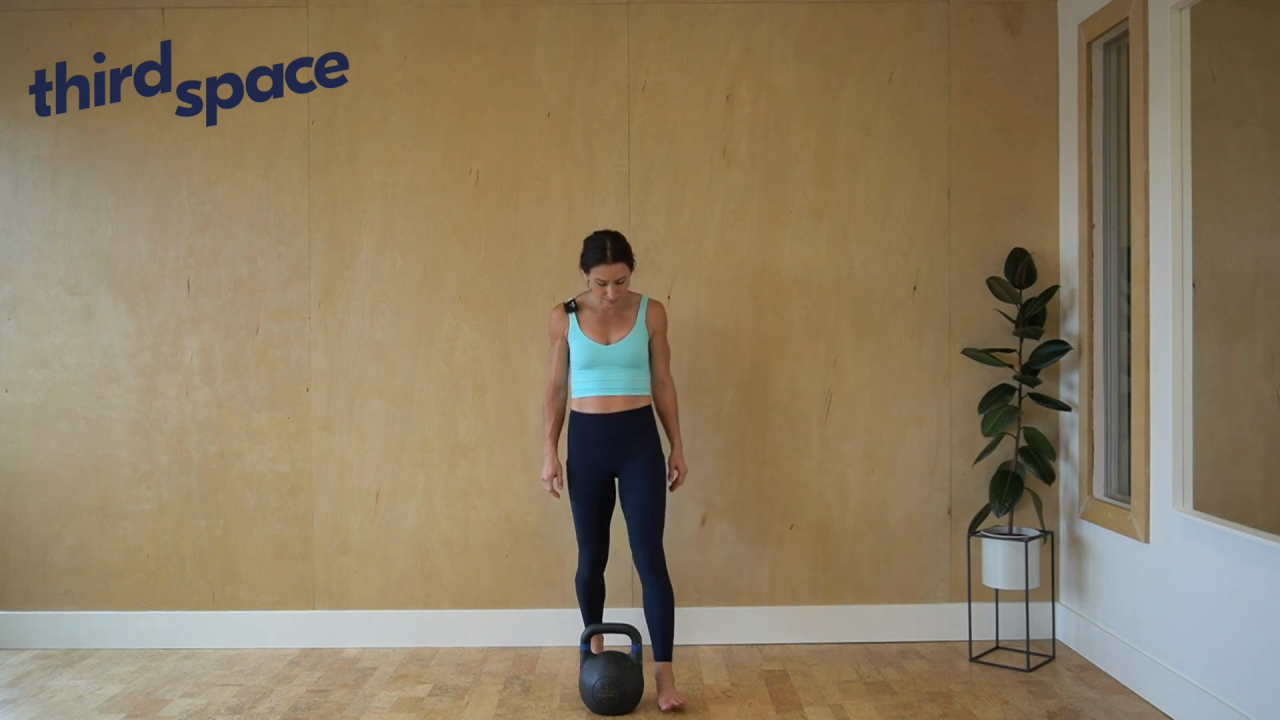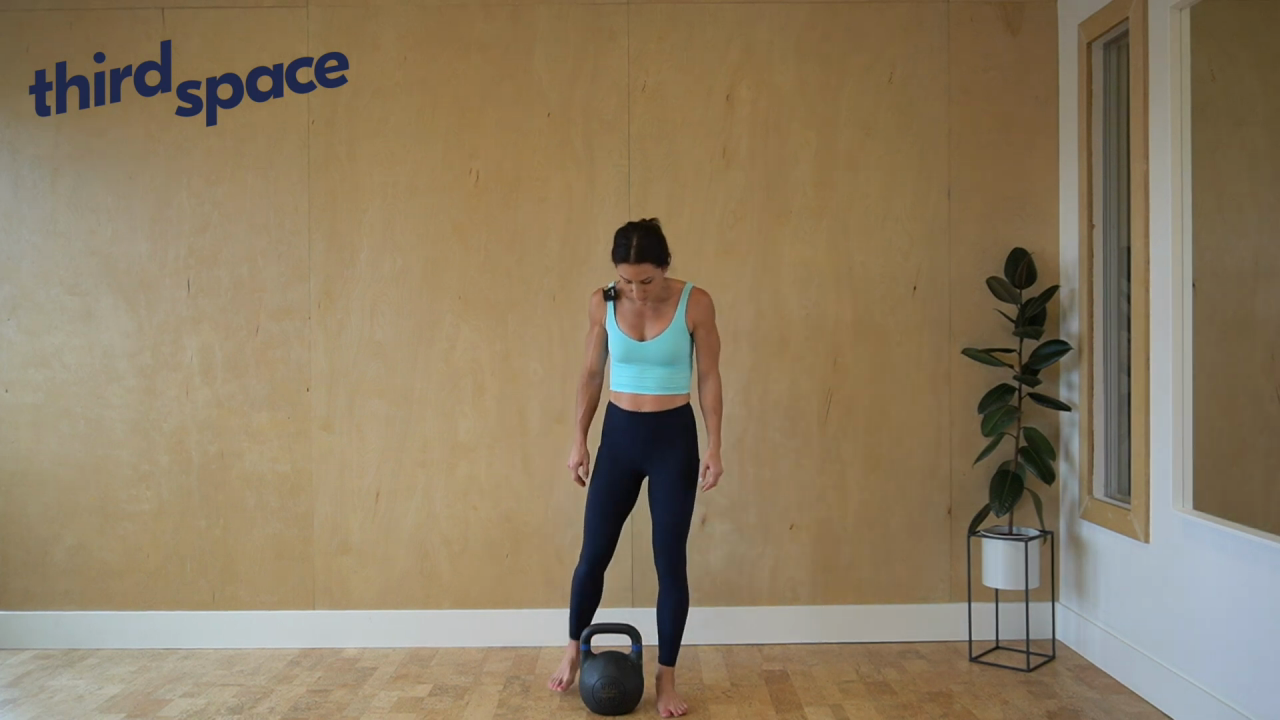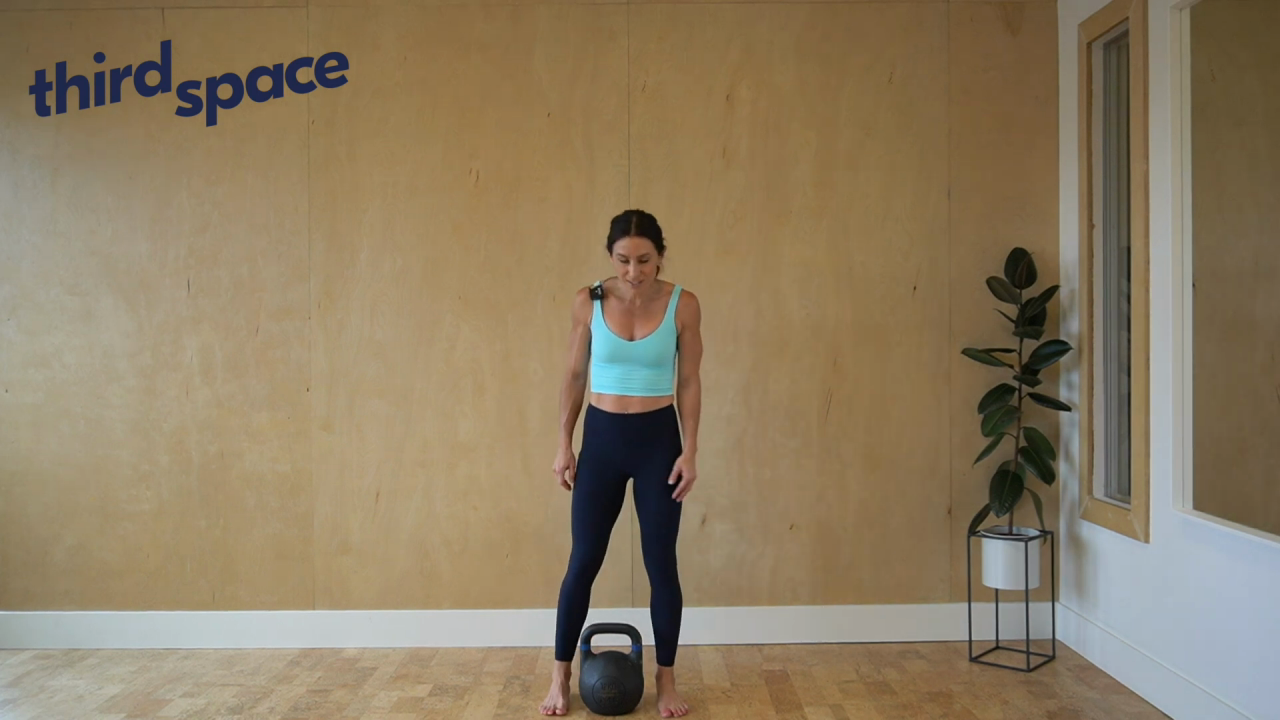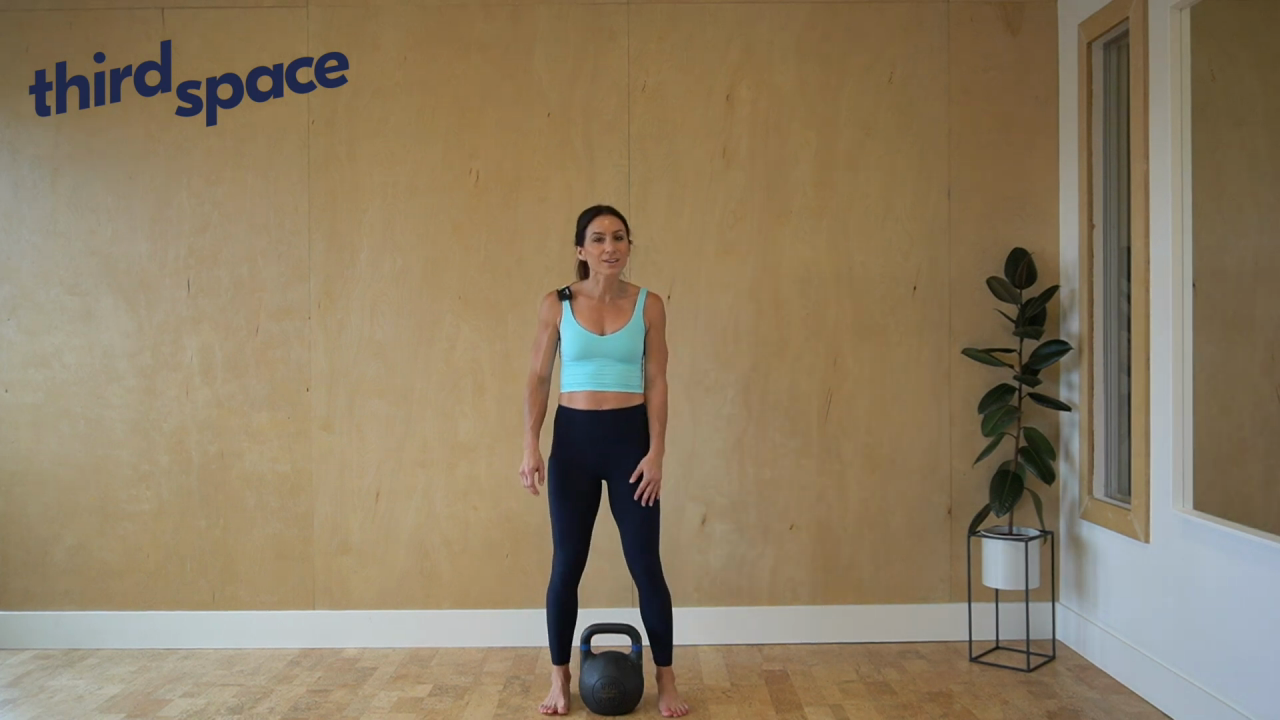
dt=0.5s
person 1, frame 1
left shoulder: (651, 312)
right shoulder: (564, 316)
left elbow: (662, 382)
right elbow: (555, 387)
left wrist: (677, 446)
right wrist: (550, 452)
left hip: (639, 439)
right hip: (586, 440)
left knee: (650, 557)
right knee: (591, 555)
left ankle: (664, 672)
right ankle: (595, 645)
person 1, frame 2
left shoulder: (695, 303)
right shoulder: (602, 302)
left elbow: (709, 378)
right elbow: (591, 373)
left wrist: (713, 447)
right wrist: (578, 440)
left hip: (673, 438)
right hip: (619, 435)
left knee: (670, 561)
right knee: (594, 554)
left ankle: (666, 678)
right ankle: (574, 649)
person 1, frame 3
left shoulder: (683, 305)
right shoulder: (588, 301)
left elbow: (689, 382)
right elbow: (575, 375)
left wrist: (689, 451)
right wrist: (564, 444)
left hip: (657, 440)
right hip: (602, 438)
left knee: (661, 564)
right knee: (583, 562)
left ankle: (666, 679)
right ankle: (561, 676)
person 1, frame 4
left shoulder: (649, 305)
right shoulder: (556, 304)
left elbow: (655, 383)
right elbow: (538, 378)
left wrist: (656, 452)
right wrist: (530, 445)
left hip: (629, 439)
right hip: (573, 438)
left knee: (645, 565)
right knee: (567, 565)
left ankle: (665, 678)
right ankle: (560, 678)
